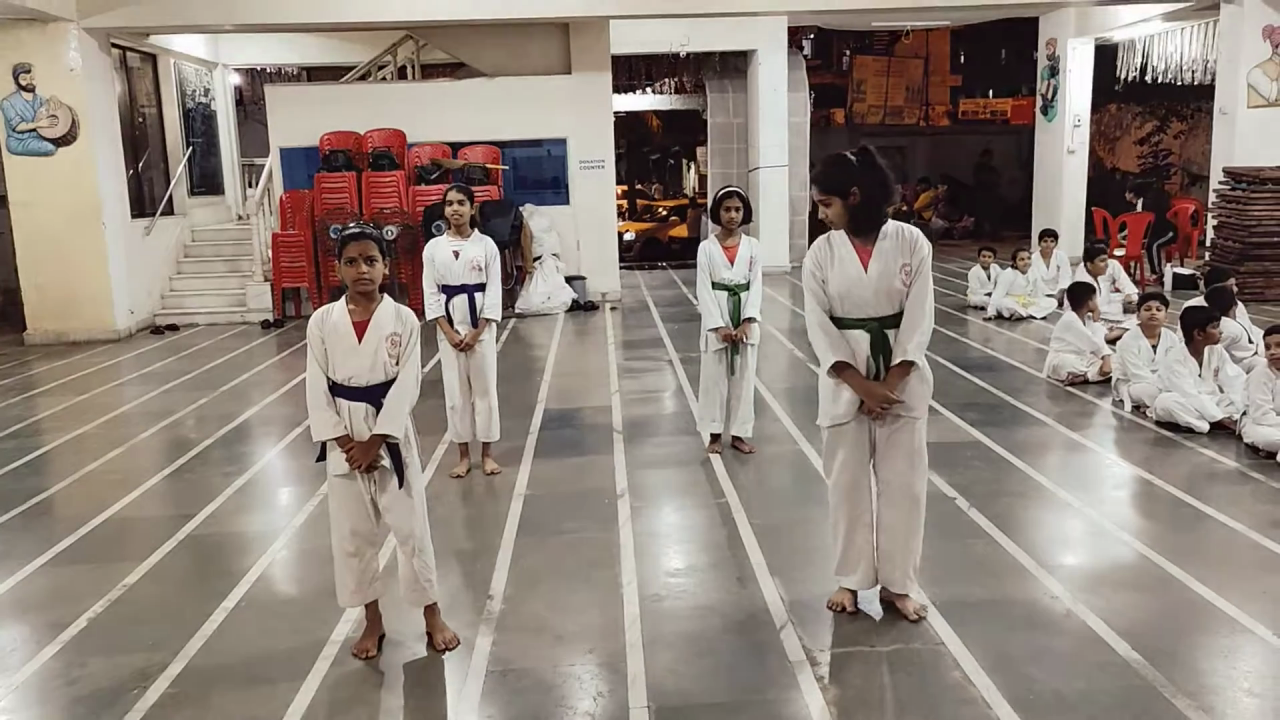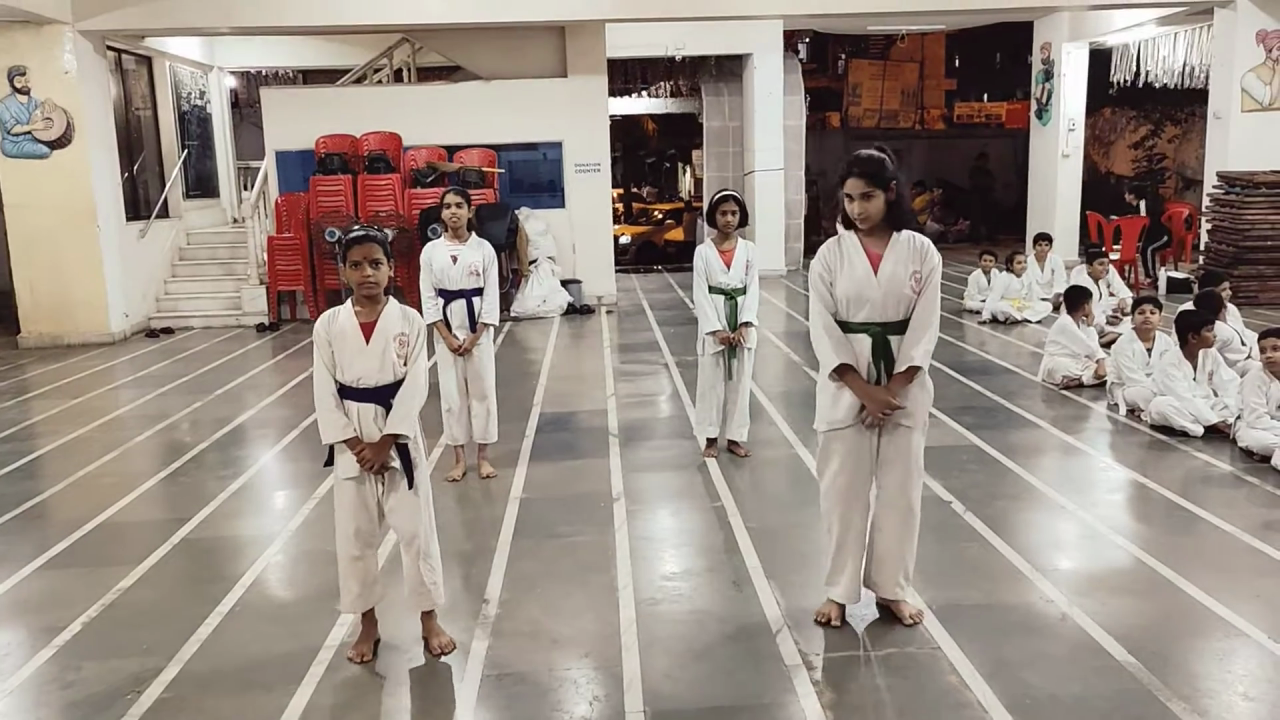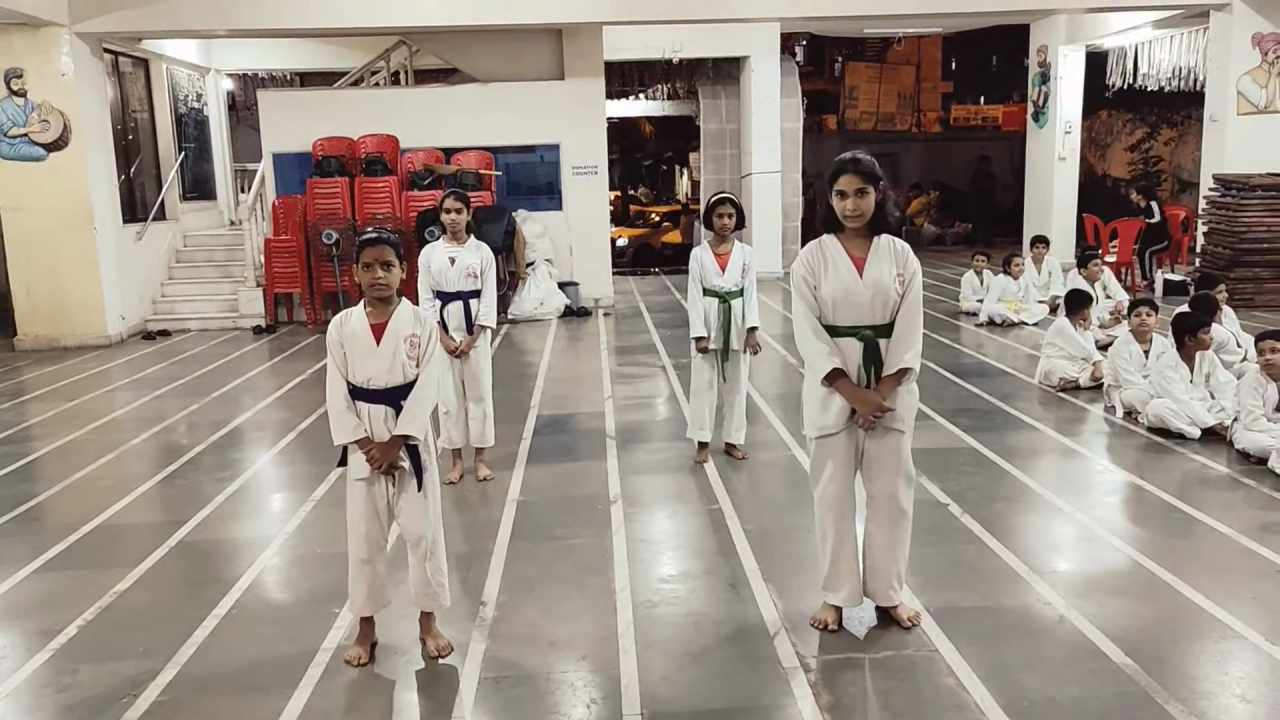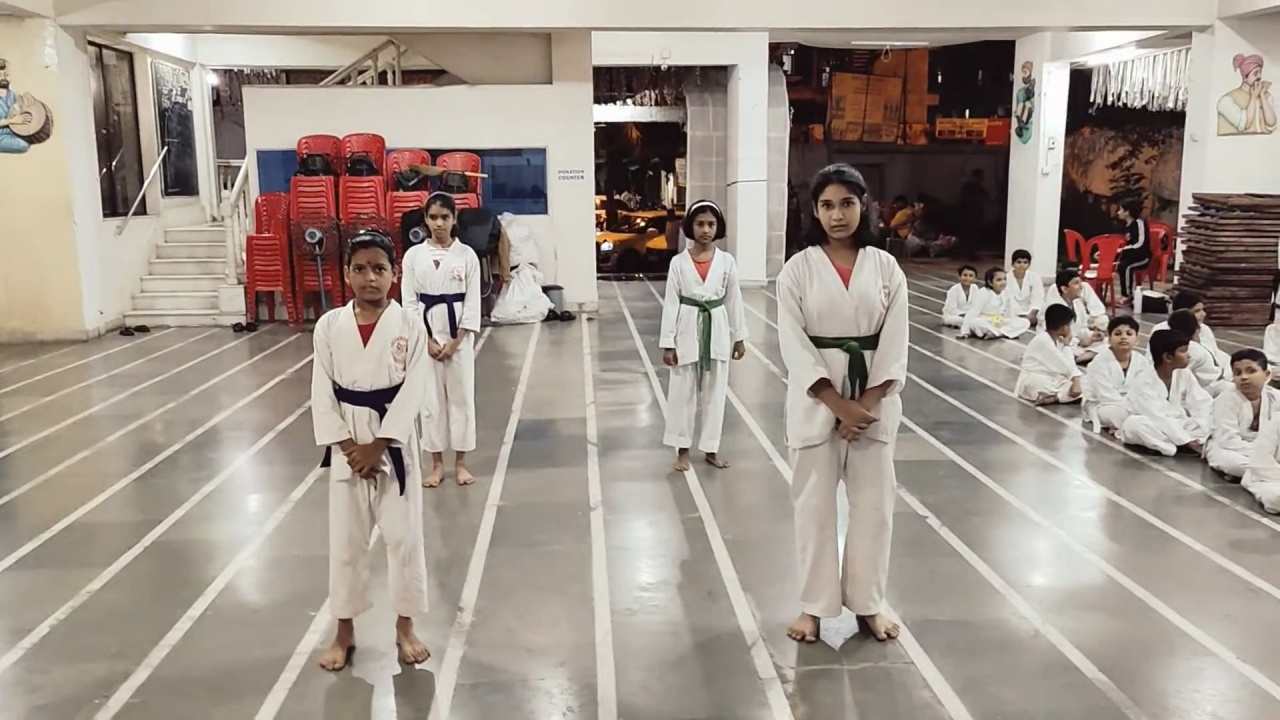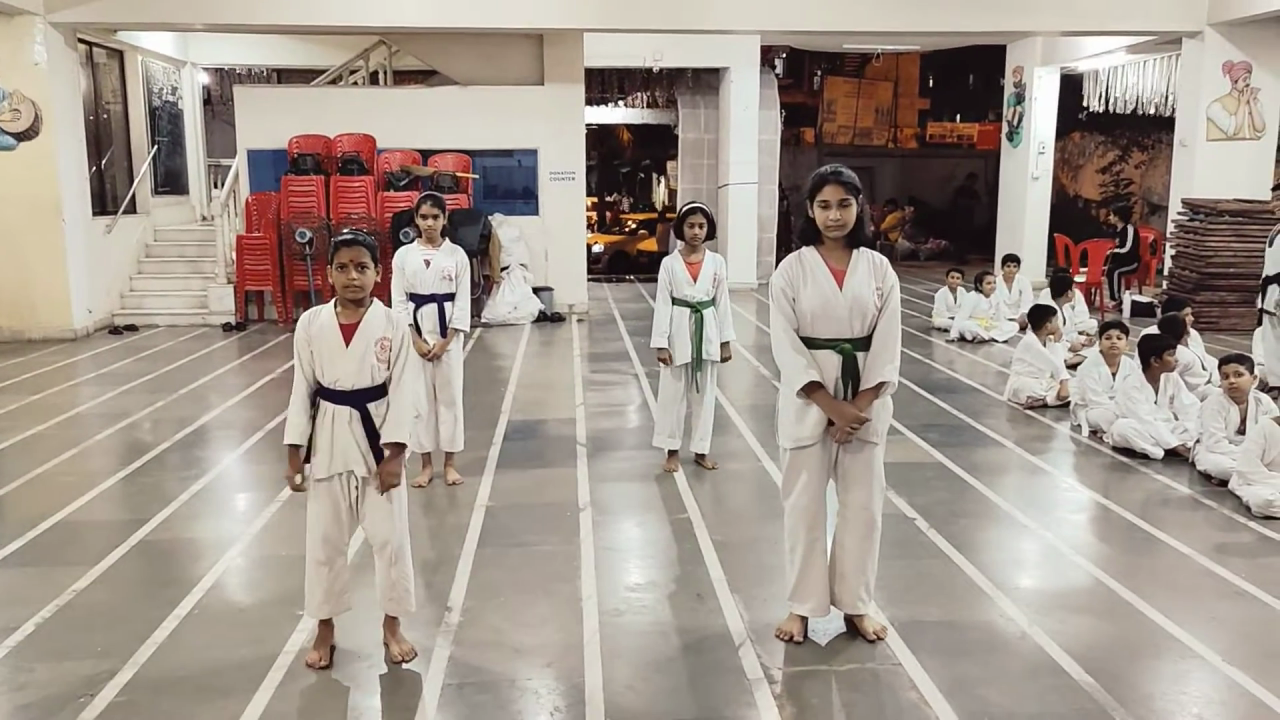
dt=0.4s
person 1, frame 1
left shoulder: (910, 242)
right shoulder: (821, 252)
left elbow: (918, 318)
right elbow: (819, 326)
left wrist: (890, 383)
right wrist: (863, 386)
left hip: (902, 377)
right hip: (844, 380)
left knee: (904, 481)
right knee: (846, 482)
left ankle: (896, 583)
right ankle: (850, 578)
person 1, frame 2
left shoulder: (921, 251)
right shoulder: (831, 254)
left elbow: (924, 327)
right elbow: (823, 329)
left wrist: (892, 390)
right wrist: (865, 390)
left hip: (904, 385)
right hip: (845, 386)
left knee: (900, 489)
right knee: (840, 488)
left ankle: (891, 588)
right ankle: (839, 590)
person 1, frame 3
left shoulder: (900, 255)
right shoulder: (812, 258)
left elbow: (910, 330)
right elbow: (809, 333)
left wrist: (882, 392)
right wrist: (854, 393)
left hip: (890, 388)
right hip: (832, 389)
left knee: (892, 491)
right knee: (832, 494)
left ankle: (888, 592)
right ankle: (836, 594)
person 1, frame 4
left shoulder: (885, 267)
right shoulder: (798, 269)
left elbow: (894, 341)
right elbow: (794, 344)
left wrist: (867, 402)
right wrist: (838, 404)
left hip: (874, 398)
right hip: (816, 398)
left knee: (874, 502)
right knee: (814, 502)
left ankle: (867, 603)
right ankle: (814, 604)
person 1, frame 5
left shoulder: (877, 268)
right shoulder: (793, 268)
left elbow: (887, 341)
right elbow: (785, 342)
left wrist: (863, 403)
right wrist: (831, 404)
left hip: (865, 399)
right hip: (808, 398)
left knee: (863, 503)
right knee: (804, 503)
left ankle: (855, 604)
right ankle: (801, 605)
person 2, frame 1
left shoulder: (403, 320)
right shoulder: (322, 322)
left elbow: (406, 386)
right elbow: (317, 388)
left wrist: (375, 441)
right wrist: (344, 441)
left hip: (391, 437)
right hip: (343, 442)
left knee: (411, 529)
right knee: (351, 535)
left ankle: (432, 613)
right ankle: (372, 620)
person 2, frame 2
left shoulder: (409, 321)
right shoulder: (329, 325)
left elbow: (415, 388)
right elbow: (325, 392)
left wrist: (386, 443)
right wrist: (354, 443)
left hip: (400, 439)
right hip: (351, 443)
left knee: (416, 531)
right knee: (354, 537)
left ankle: (429, 619)
right ankle: (368, 625)
person 2, frame 3
left shoulder: (421, 322)
right shoulder: (341, 326)
left elbow: (426, 389)
right elbow: (337, 392)
left wrist: (394, 442)
right wrist: (365, 444)
left hip: (411, 440)
right hip: (362, 443)
left knee: (423, 532)
right knee: (364, 538)
left ankle: (428, 621)
right ankle: (366, 627)
person 2, frame 4
left shoulder: (409, 325)
right shoulder: (329, 326)
left elbow: (411, 392)
right elbow: (322, 393)
left wrist: (377, 446)
right wrist: (348, 446)
left hip: (394, 442)
right hip: (346, 443)
left knee: (404, 536)
right knee: (346, 540)
left ankle: (405, 626)
right ankle: (344, 630)
person 2, frame 5
left shoulder: (392, 324)
right shoulder: (312, 323)
left elbow: (402, 389)
right elbow: (302, 389)
left wrist: (395, 451)
right wrist: (294, 449)
left hip: (379, 437)
right hip: (328, 438)
left knee: (390, 535)
right knee: (323, 539)
left ankle: (391, 626)
right ankle: (325, 630)
person 3, frame 1
left shoulder: (486, 245)
right shoulder: (433, 248)
left elbow: (493, 291)
right elbow: (431, 294)
left wrist: (476, 332)
right wrist: (449, 332)
left hip: (481, 326)
right hip: (448, 328)
left knee: (484, 388)
right knee: (456, 390)
left ankle: (487, 452)
right ankle: (464, 454)
person 3, frame 2
left shoulder: (483, 248)
right shoulder: (431, 251)
left elbow: (491, 295)
right elbow: (428, 297)
left wrist: (475, 336)
right wrist: (448, 337)
left hip: (479, 329)
right hip: (446, 332)
left knee: (483, 390)
right knee: (452, 393)
left ankle: (483, 455)
right ankle: (460, 458)
person 3, frame 3
left shoulder: (481, 251)
right shoulder: (429, 253)
left elbow: (488, 298)
right elbow: (426, 299)
left wrist: (471, 339)
right wrist: (444, 339)
left hip: (475, 332)
right hip: (442, 334)
left knee: (479, 393)
right knee: (449, 396)
left ankle: (480, 459)
right ankle: (456, 461)
person 3, frame 4
left shoulder: (466, 255)
right shoulder: (414, 256)
left elbow: (472, 302)
right elbow: (409, 302)
left wrist: (455, 342)
right wrist: (428, 342)
left hip: (458, 336)
right hip: (425, 337)
left knee: (461, 396)
right knee: (431, 398)
left ankle: (460, 462)
right ankle: (437, 463)
person 3, frame 5
left shoulder: (456, 254)
right shoulder: (404, 255)
left elbow: (463, 301)
right elbow: (399, 301)
left wrist: (444, 342)
right wrist: (417, 341)
left hip: (448, 335)
right hip: (414, 336)
left knee: (450, 397)
right knee: (420, 398)
left ankle: (449, 462)
right ankle: (426, 463)
person 4, frame 1
left shoulder: (752, 246)
right shoulder: (707, 247)
left elbow: (756, 286)
right elbow: (704, 290)
left wrist: (747, 322)
right wrist: (719, 326)
left hip: (745, 320)
right hip: (716, 321)
left knee: (743, 378)
right knee: (714, 378)
left ankle: (739, 433)
right ankle: (715, 433)
person 4, frame 2
left shoulder: (748, 249)
right shoulder: (703, 251)
left elbow: (752, 289)
right elbow: (700, 294)
left wrist: (744, 325)
right wrist: (716, 329)
left hip: (742, 325)
right hip: (713, 325)
left knee: (740, 383)
right knee: (711, 382)
left ankle: (734, 437)
right ankle: (711, 438)
person 4, frame 3
left shoulder: (745, 252)
right shoulder: (699, 254)
left elbow: (750, 292)
right elbow: (695, 295)
left wrist: (751, 329)
right wrist: (699, 334)
left hip: (738, 326)
right hip: (708, 325)
left knee: (736, 385)
right knee: (704, 385)
left ankle: (732, 439)
right ankle: (702, 442)
person 4, frame 4
left shoulder: (727, 261)
right shoulder: (679, 262)
left elbow: (734, 301)
right elbow: (671, 303)
left wrist: (739, 337)
right wrist: (668, 343)
left hip: (717, 332)
right hip: (687, 332)
left knee: (714, 393)
right knee: (682, 393)
left ankle: (711, 449)
right ankle: (683, 449)
person 4, frame 5
left shoulder: (716, 262)
right shoulder: (669, 263)
left elbow: (722, 302)
right elbow: (662, 304)
left wrist: (726, 340)
right wrist: (661, 343)
left hip: (707, 333)
right hip: (678, 332)
left knee: (704, 394)
right knee: (672, 394)
left ankle: (701, 450)
right ankle: (672, 450)
